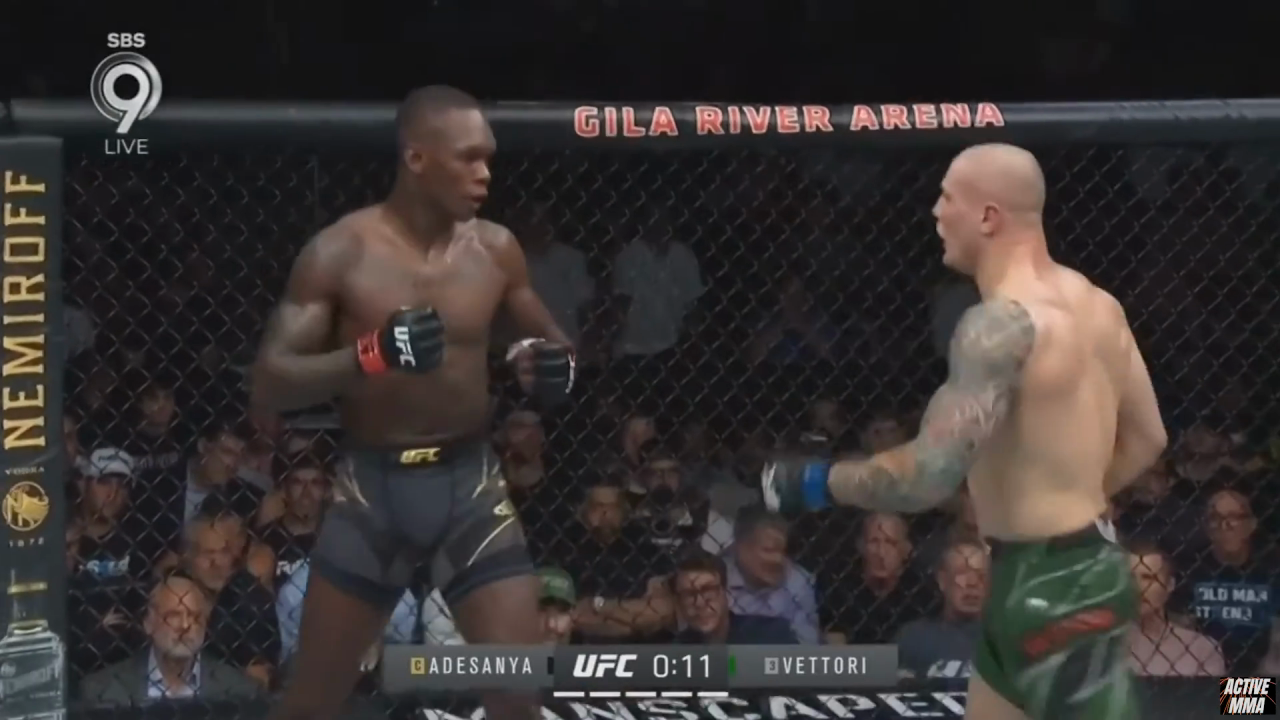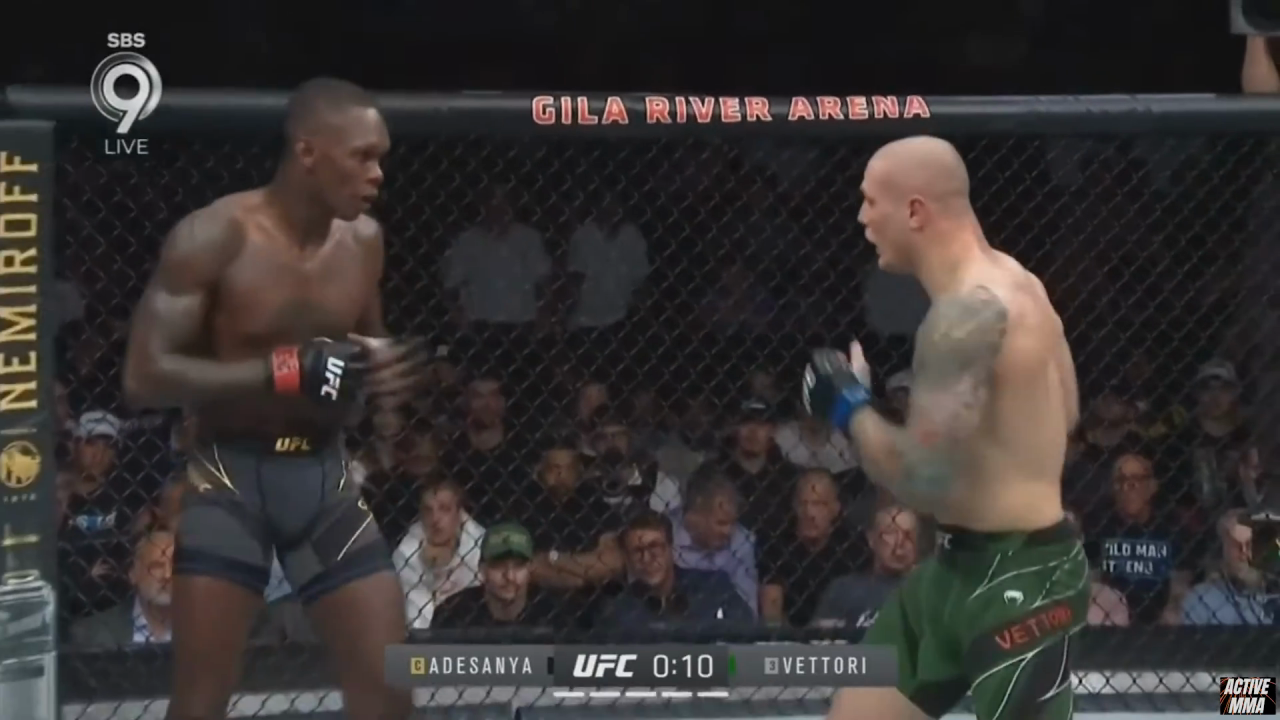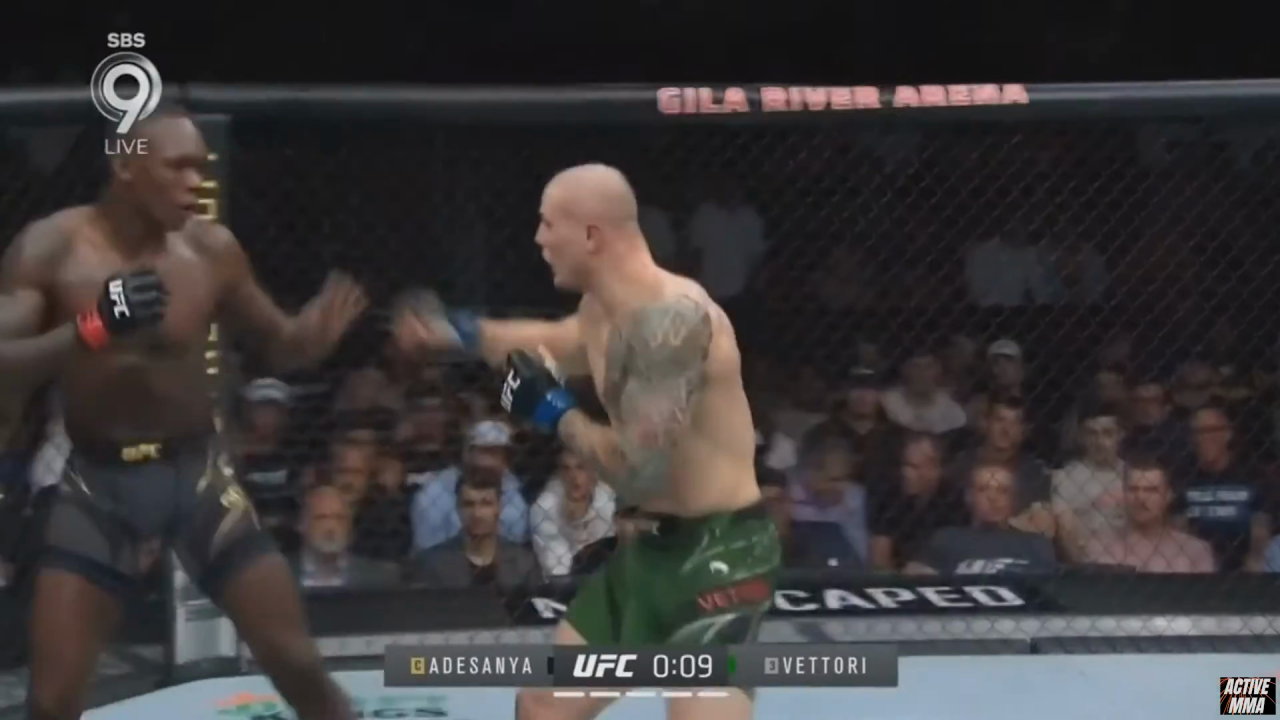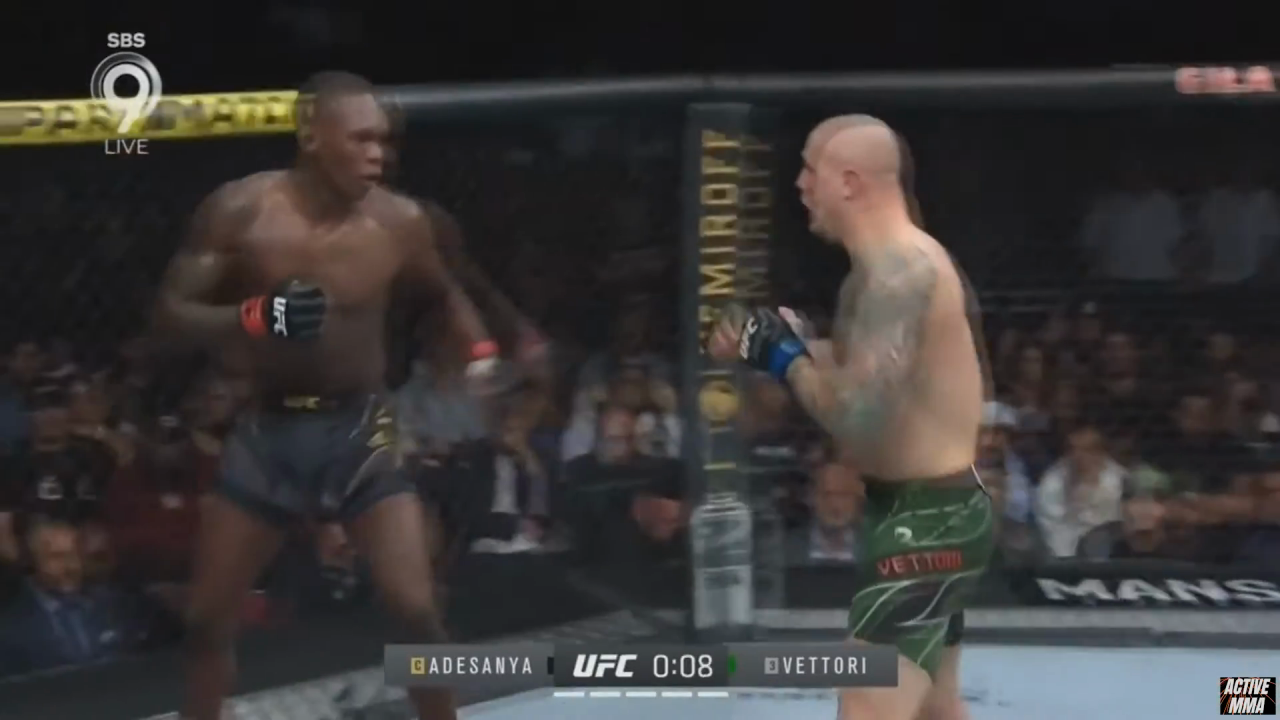
dt=0.7s
person 1, frame 1
left shoulder: (495, 248)
right shoulder: (339, 252)
left elbow: (550, 342)
right elbow: (268, 385)
left wrist: (552, 367)
right wrist: (370, 354)
left hip: (469, 482)
right hip: (371, 486)
person 1, frame 2
left shoulder: (364, 239)
right shoulder: (213, 236)
right elbow: (145, 375)
left wrist: (382, 368)
right wrist: (287, 370)
left hip: (324, 473)
right hip: (232, 477)
person 1, frame 3
left shoulder: (212, 248)
left elbow: (288, 347)
left wrist: (334, 310)
right wrist: (90, 328)
left hip: (196, 475)
right hip: (100, 482)
left knee: (301, 669)
person 1, frame 4
left shoulder: (400, 221)
right shoulder: (240, 209)
left elbow: (445, 293)
right elbow: (171, 312)
left wrist: (482, 353)
right wrist: (257, 316)
left hip: (359, 423)
right hip: (271, 425)
left knee: (417, 611)
right knee: (207, 617)
person 2, frame 1
left shoulder: (1002, 324)
right shoulder: (1090, 302)
left elbow: (929, 475)
right elbow: (1147, 436)
left wrist: (817, 482)
left hip: (1052, 585)
right hip: (1069, 568)
person 2, frame 2
left shoulder: (971, 311)
right shoulder: (993, 289)
left elbow: (918, 478)
right elbow: (1065, 407)
left wrist: (850, 404)
left hip: (1018, 580)
right hip: (960, 565)
person 2, frame 3
left shoulder: (671, 317)
right shoulder: (611, 306)
left elbow: (642, 471)
right elbow: (552, 343)
left wrist: (553, 410)
right wrist: (459, 329)
left hip: (721, 554)
right hip: (661, 546)
person 2, frame 4
left shoulder: (898, 269)
right shoulder: (902, 260)
left elbow: (857, 416)
right elbow: (861, 370)
left wrist: (785, 357)
right wrist: (765, 338)
left hip: (925, 521)
right hip: (926, 512)
